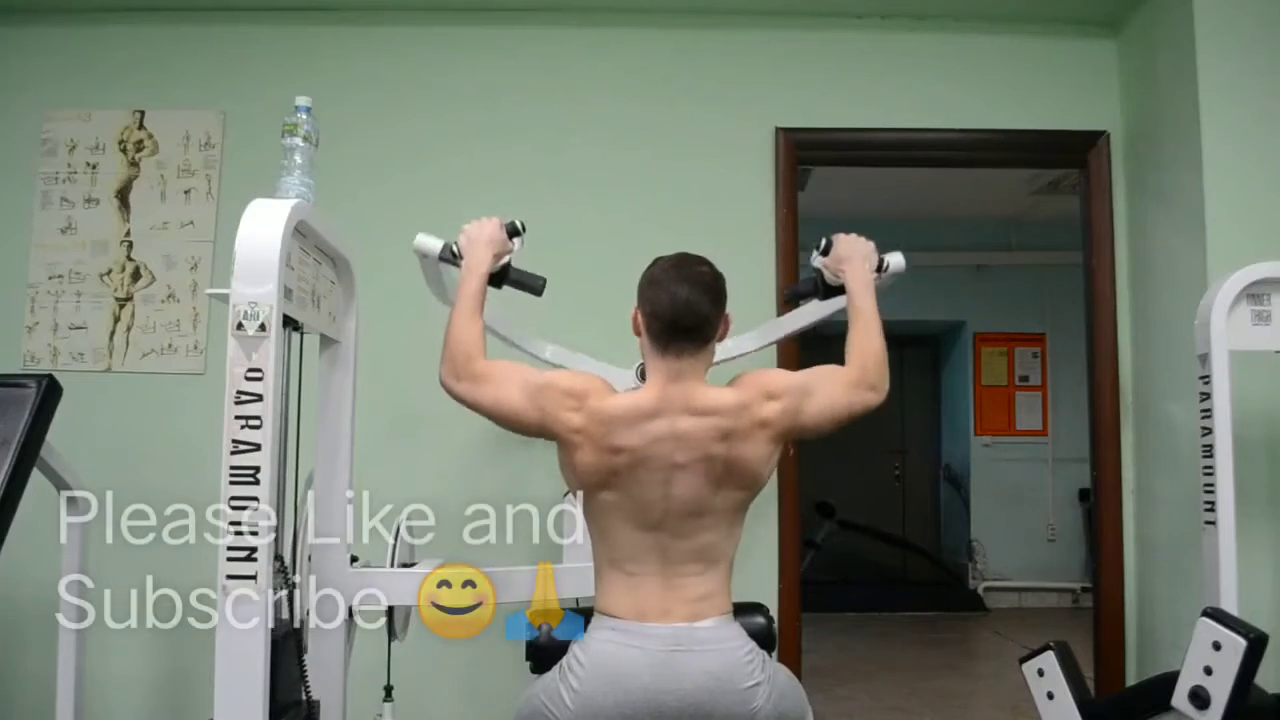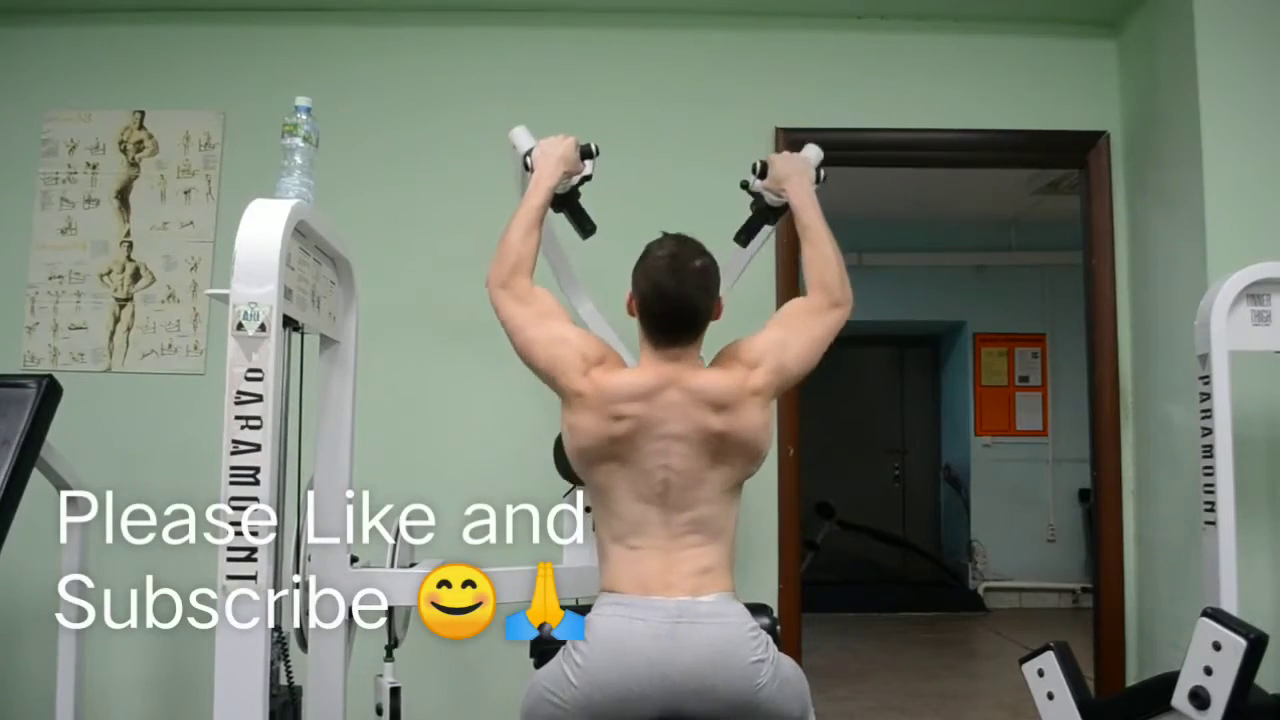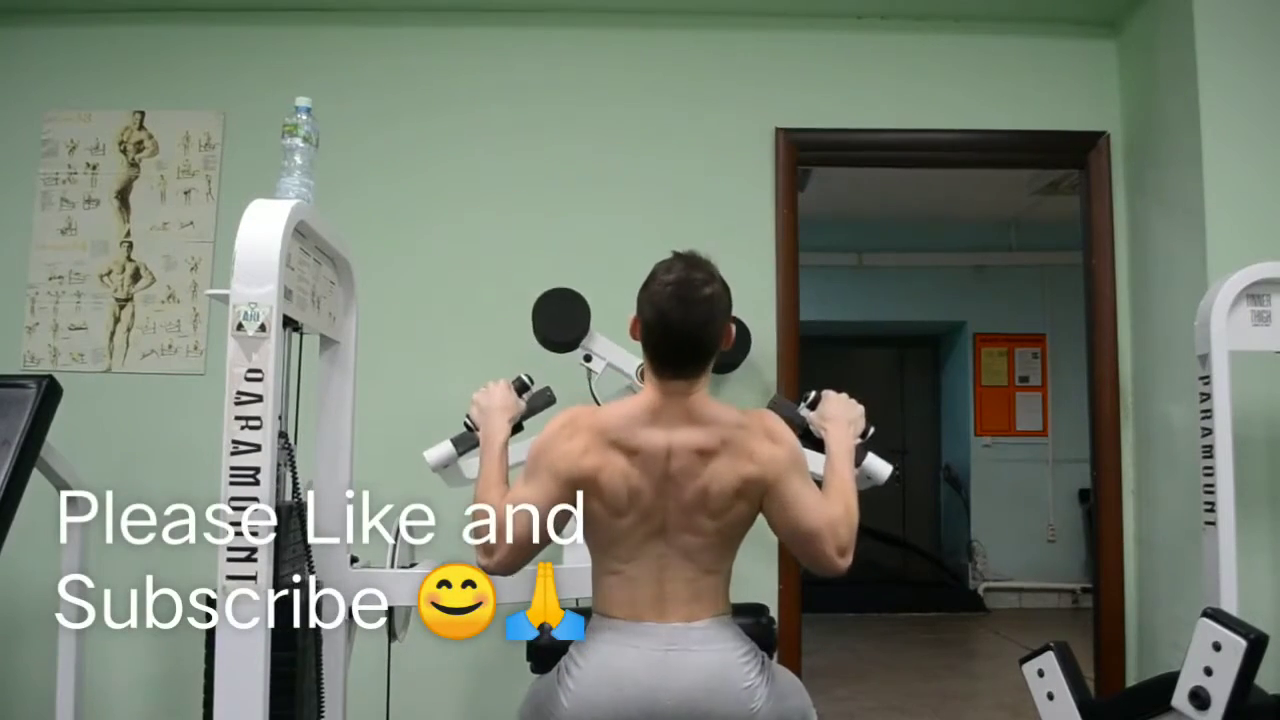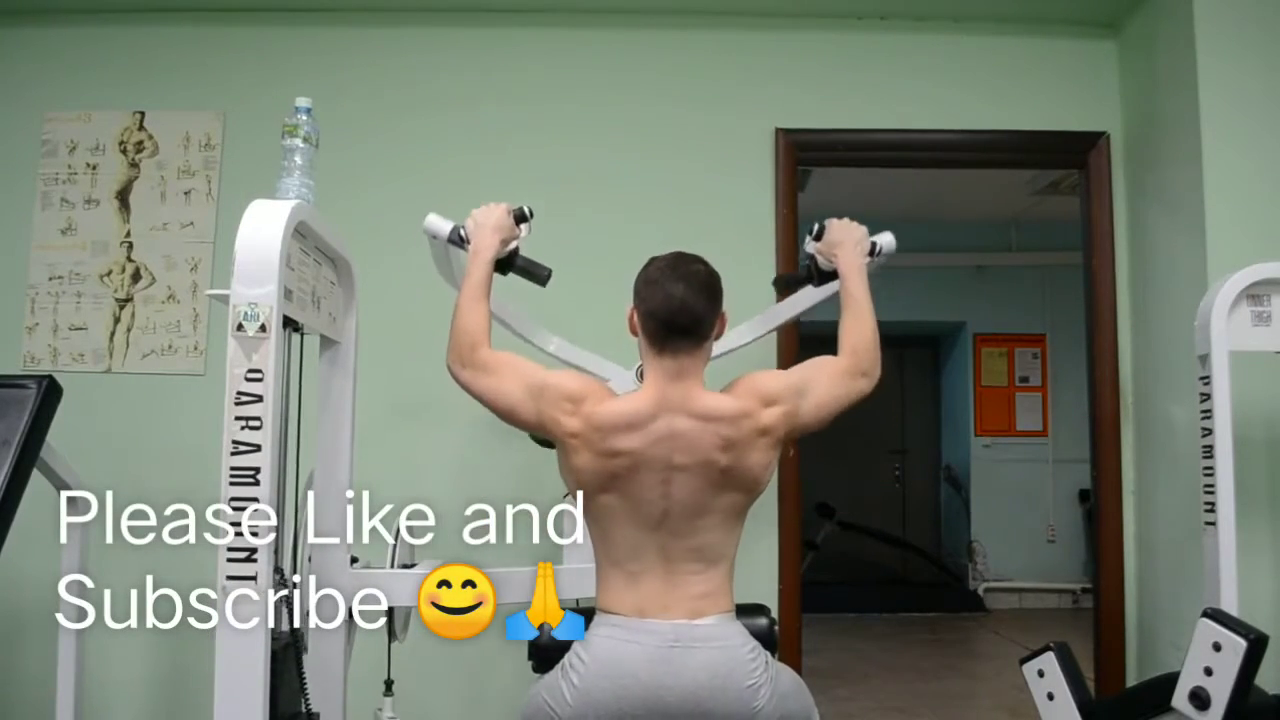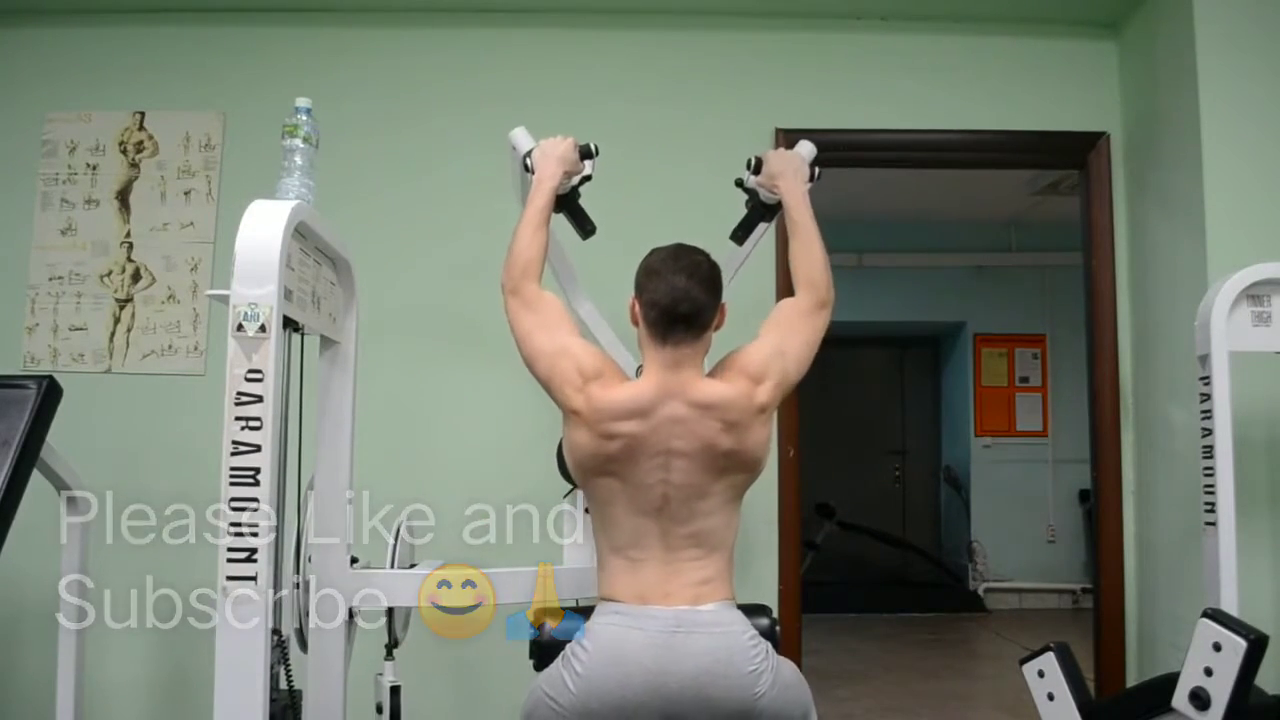
dt=1s
person 1, frame 1
left shoulder: (582, 414)
right shoulder: (759, 413)
left elbow: (461, 374)
right elbow: (869, 383)
left wrist: (477, 262)
right wrist: (857, 276)
left hip: (609, 666)
right hip: (723, 666)
person 1, frame 2
left shoulder: (589, 385)
right shoulder: (748, 386)
left elbow: (507, 286)
right elbow: (833, 300)
left wrist: (545, 179)
right wrist: (800, 191)
left hip: (614, 644)
right hip: (725, 643)
person 1, frame 3
left shoulder: (577, 437)
right shoulder: (762, 442)
left elbow: (495, 553)
right elbow: (835, 555)
left wrist: (495, 432)
right wrist: (840, 439)
left hip: (606, 676)
right hip: (720, 677)
person 1, frame 4
left shoulder: (581, 417)
right shoulder: (757, 416)
left elbow: (468, 361)
right elbow: (860, 369)
left wrist: (484, 247)
right wrist: (851, 262)
left hip: (609, 664)
right hip: (724, 664)
person 1, frame 5
left shoulder: (591, 397)
right shoulder: (748, 397)
left elbow: (520, 290)
right elbow: (816, 300)
left wrist: (547, 180)
right wrist: (793, 191)
left hip: (612, 652)
right hip: (725, 650)
